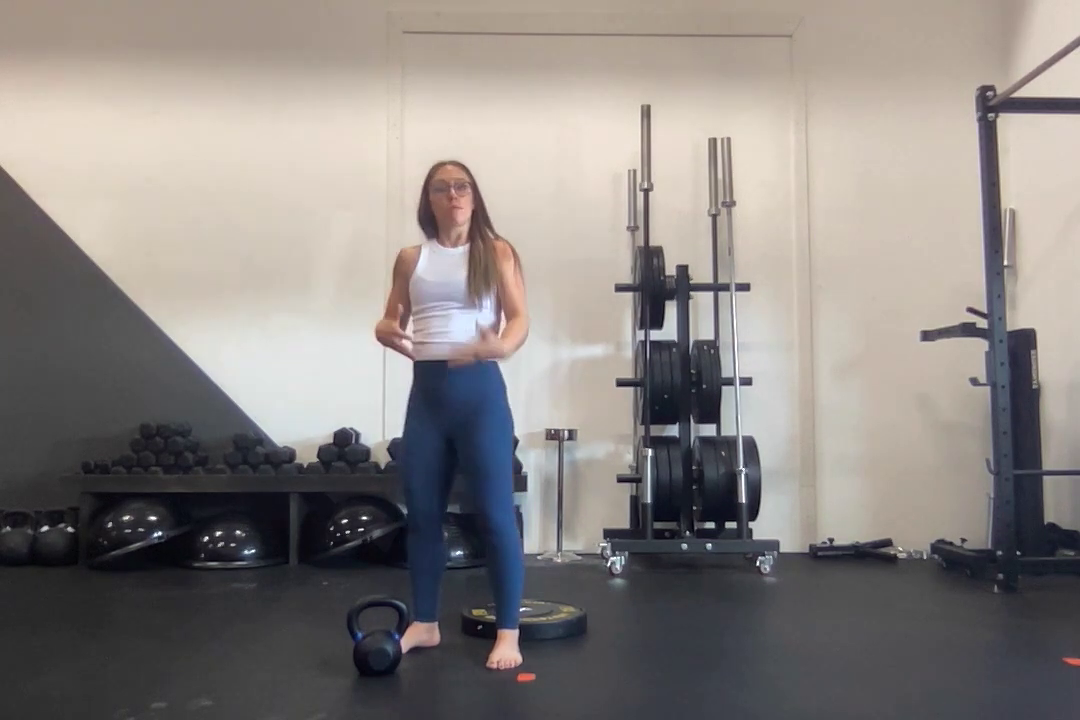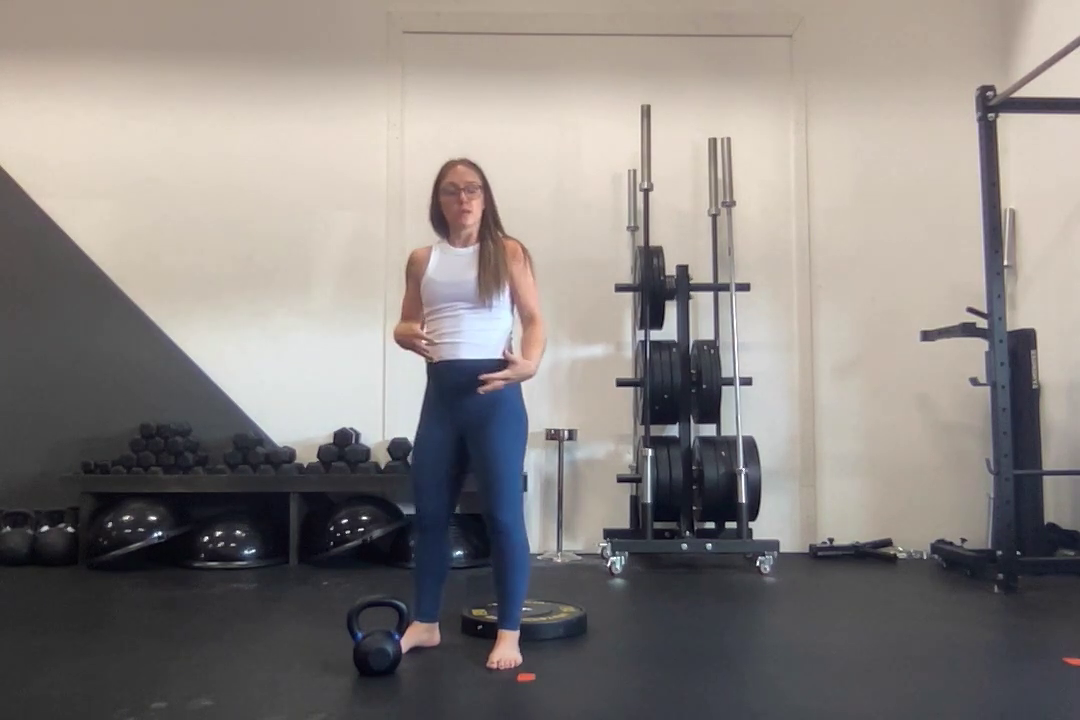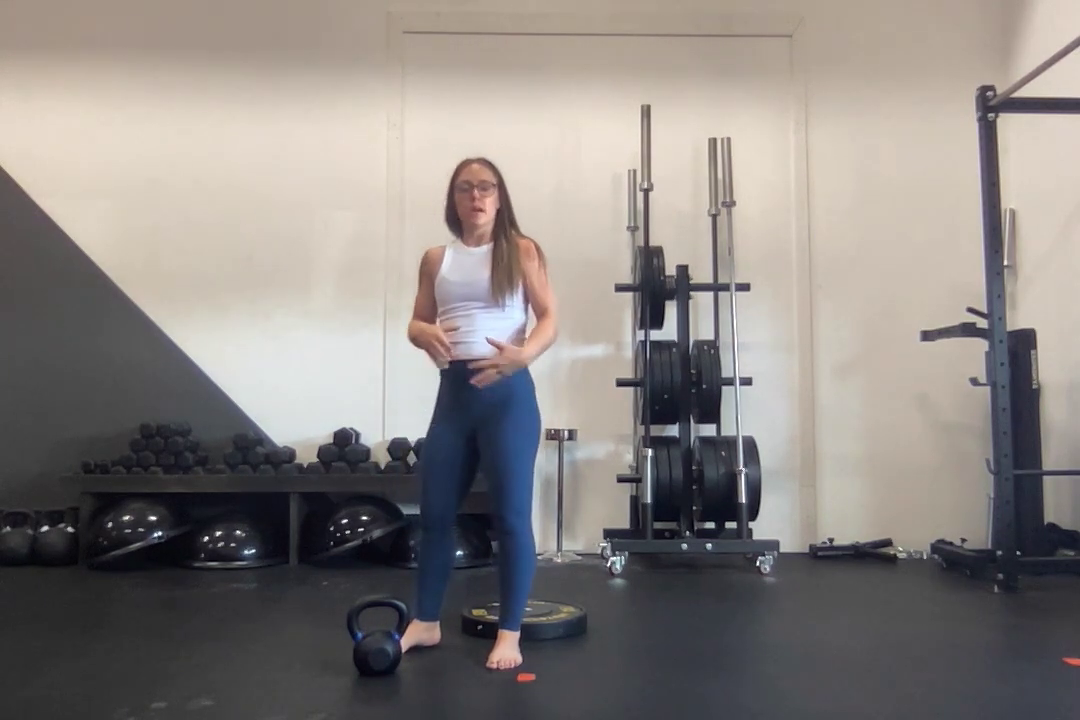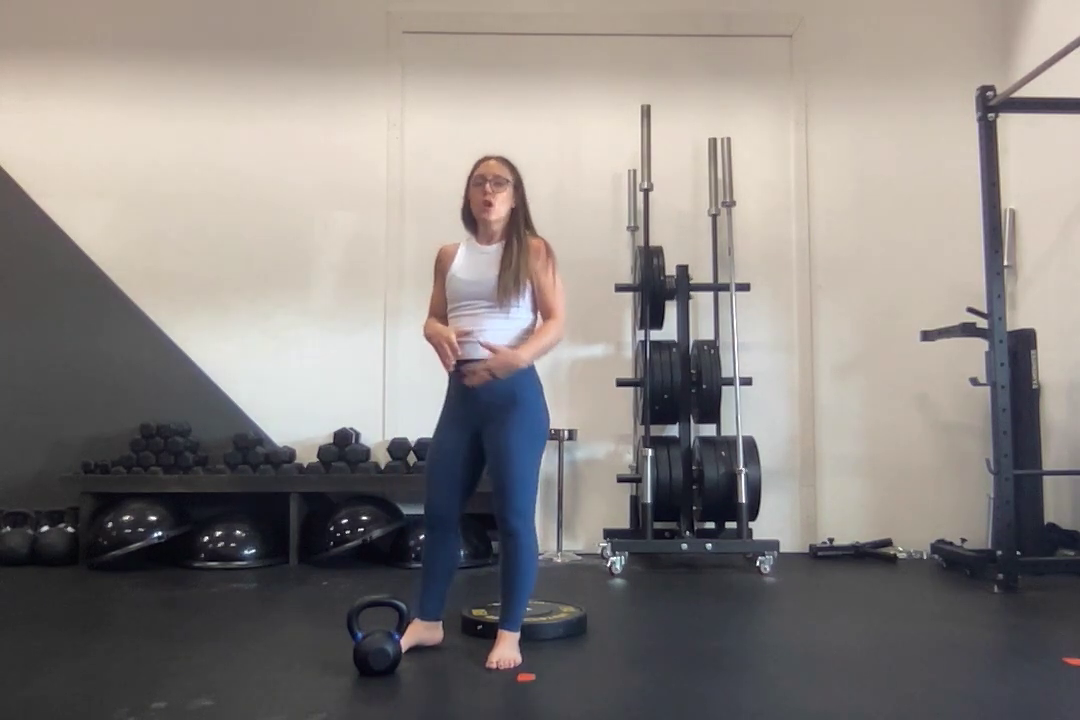
dt=0.3s
person 1, frame 1
left shoulder: (497, 251)
right shoulder: (410, 259)
left elbow: (518, 315)
right elbow: (390, 320)
left wrist: (503, 345)
right wrist: (387, 332)
left hip: (480, 393)
right hip: (426, 392)
left knee: (496, 514)
right knee: (421, 513)
left ankle: (508, 632)
right ankle: (424, 623)
person 1, frame 2
left shoulder: (508, 251)
right shoulder: (422, 259)
left elbow: (533, 318)
right elbow: (405, 324)
left wrist: (530, 362)
right wrist: (408, 335)
left hip: (495, 394)
right hip: (441, 393)
left knee: (503, 514)
right knee: (429, 513)
left ankle: (509, 632)
right ankle: (425, 623)
person 1, frame 3
left shoulder: (522, 250)
right shoulder: (436, 258)
left elbow: (549, 318)
right elbow: (416, 321)
left wrist: (523, 354)
right wrist: (428, 335)
left hip: (507, 393)
right hip: (453, 392)
left knee: (510, 515)
right knee: (434, 511)
left ankle: (509, 633)
right ankle: (425, 622)
person 1, frame 4
left shoulder: (534, 250)
right shoulder: (449, 255)
left elbow: (556, 323)
right elbow: (433, 317)
left wrist: (519, 356)
right wrist: (440, 334)
left hip: (515, 394)
right hip: (461, 392)
left knee: (513, 516)
right knee: (440, 510)
left ankle: (509, 634)
right ankle: (427, 621)
